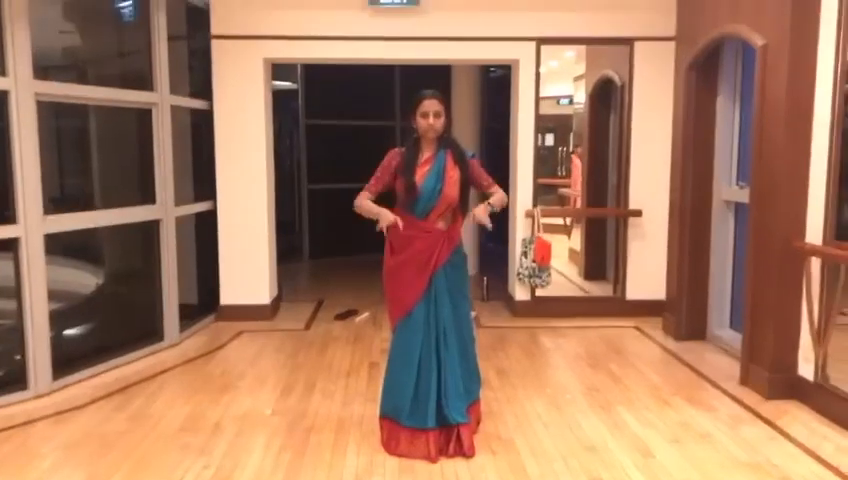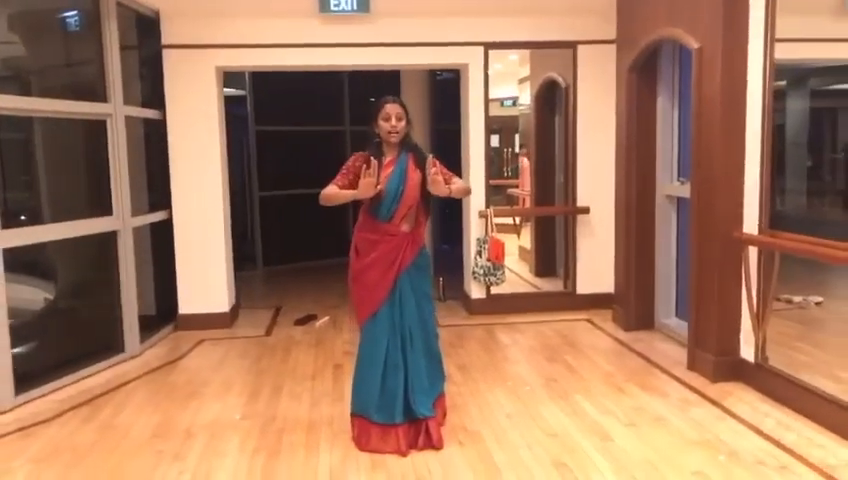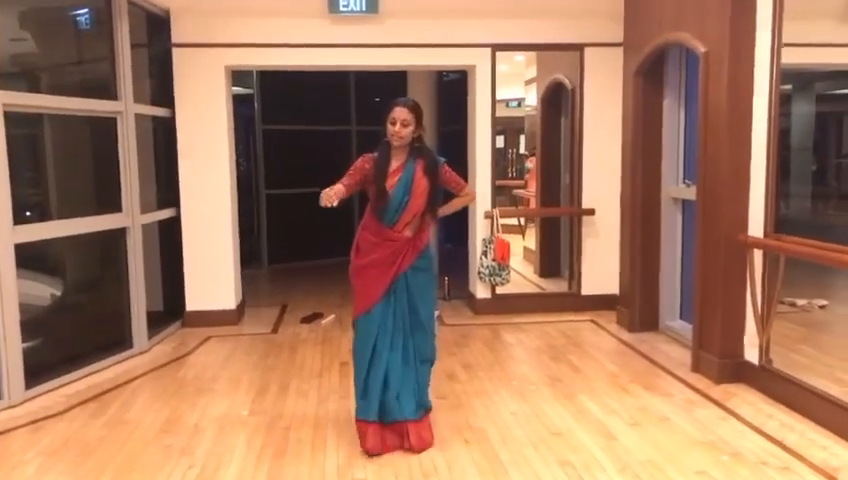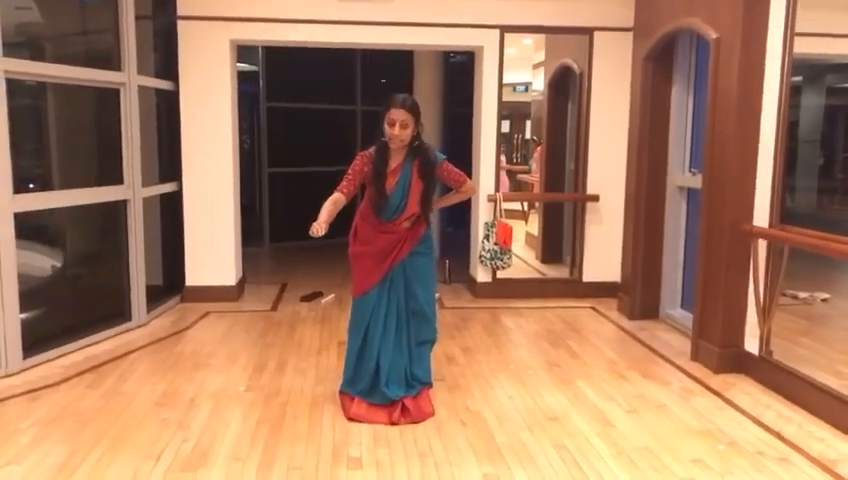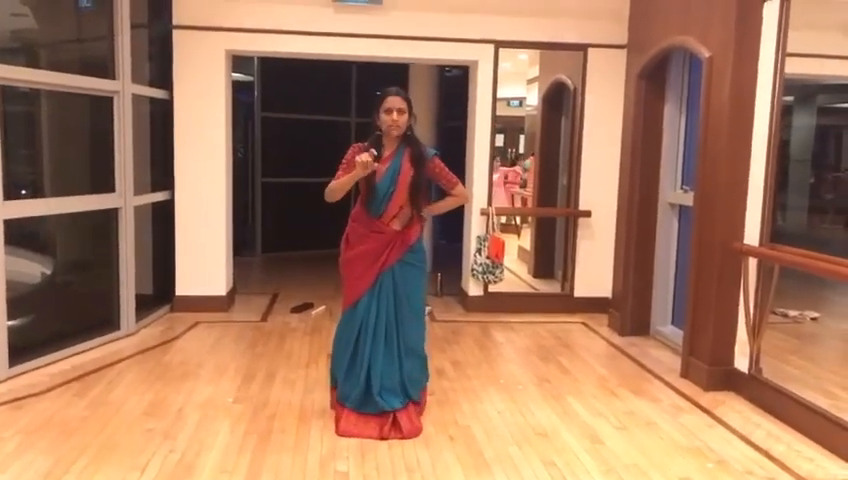
dt=1s
person 1, frame 1
left shoulder: (461, 160)
right shoulder: (398, 158)
left elbow: (499, 195)
right elbow: (361, 201)
left wrist: (486, 206)
right wrist: (381, 212)
left hip: (447, 257)
right hip: (406, 257)
left knee: (450, 332)
right knee: (412, 335)
left ankle: (452, 414)
right ankle: (411, 417)
person 1, frame 2
left shoulder: (421, 161)
right shoulder: (361, 162)
left elbow: (464, 187)
right elbow: (325, 197)
left wrist: (443, 189)
right wrist: (359, 193)
left hip: (410, 257)
right hip: (373, 258)
left knee: (415, 328)
right knee: (379, 332)
left ankle: (418, 410)
right ankle: (381, 416)
person 1, frame 3
left shoulder: (431, 165)
right shoulder: (370, 163)
left elbow: (467, 194)
right elbow: (341, 188)
left wrist: (434, 214)
right wrist: (331, 194)
left hip: (414, 260)
right hip: (375, 259)
left knee: (414, 333)
right knee: (375, 335)
left ankle: (411, 413)
right ankle: (378, 417)
person 1, frame 4
left shoulder: (429, 161)
right shoulder: (368, 159)
left elbow: (467, 188)
right elbow: (340, 196)
left wrist: (431, 206)
right wrist: (322, 220)
left hip: (412, 247)
right hip: (372, 247)
left knee: (413, 315)
right knee: (371, 316)
left ankle: (410, 388)
right ankle: (368, 387)
person 1, frame 5
left shoulder: (421, 156)
right shoulder: (361, 152)
left elbow: (460, 194)
right elbow: (330, 195)
left wrist: (421, 212)
right wrist: (357, 173)
left hip: (403, 252)
right hip: (364, 250)
left knee: (402, 324)
right knee: (361, 324)
left ankle: (399, 402)
right ankle: (358, 399)
